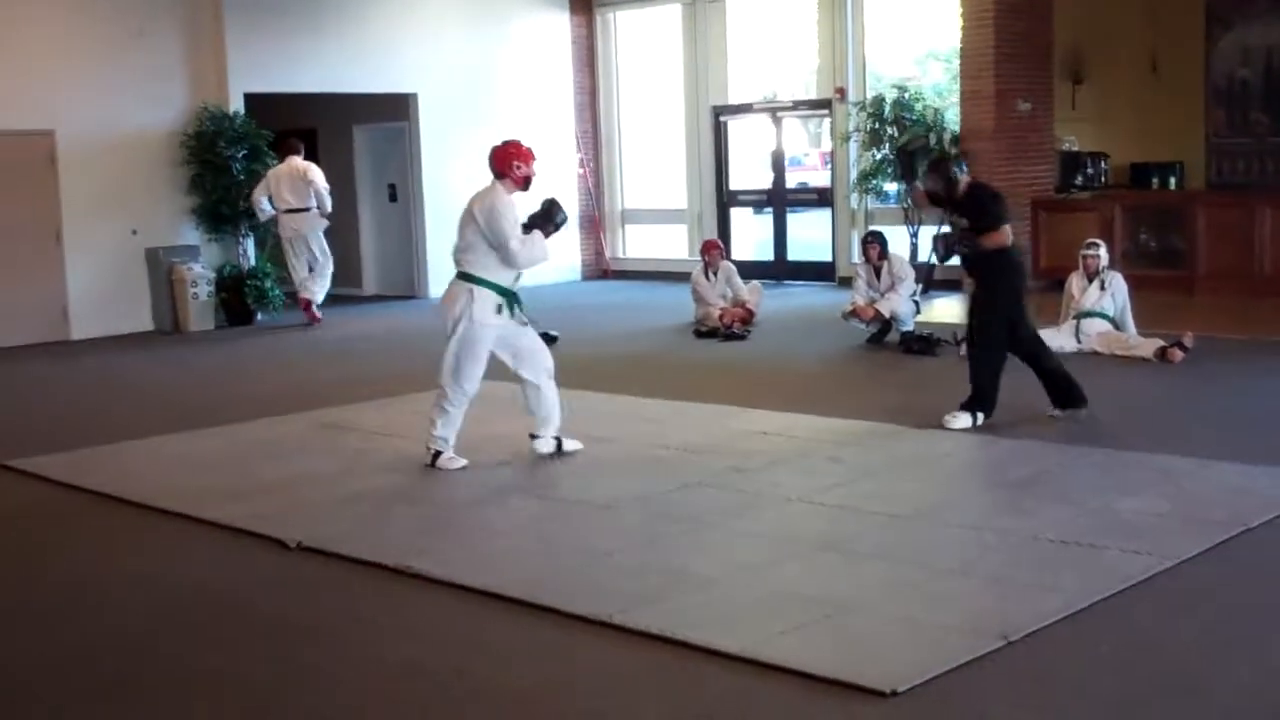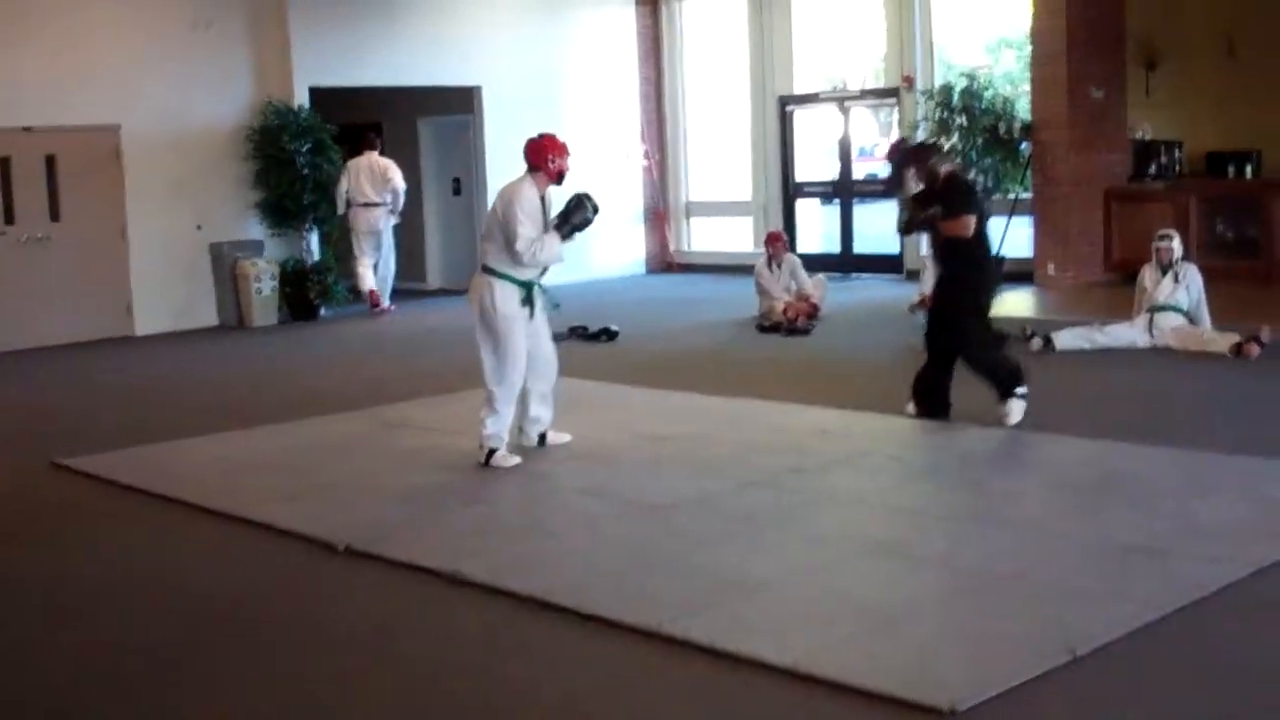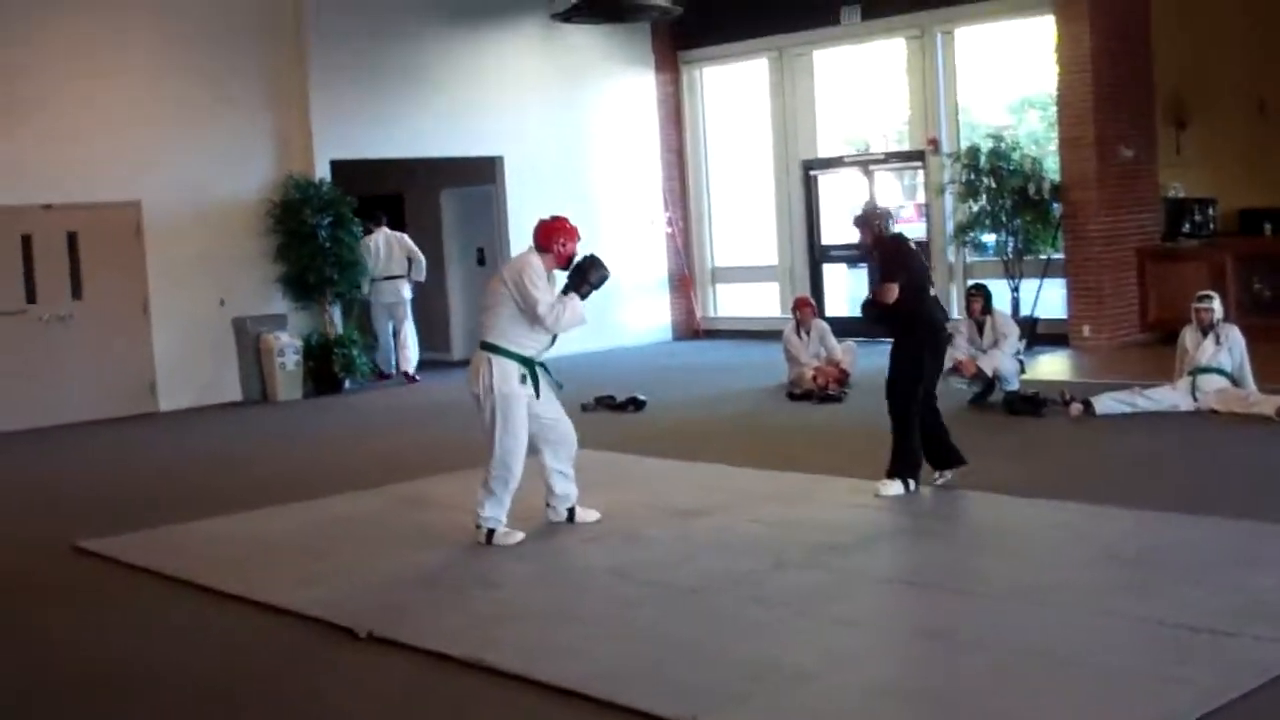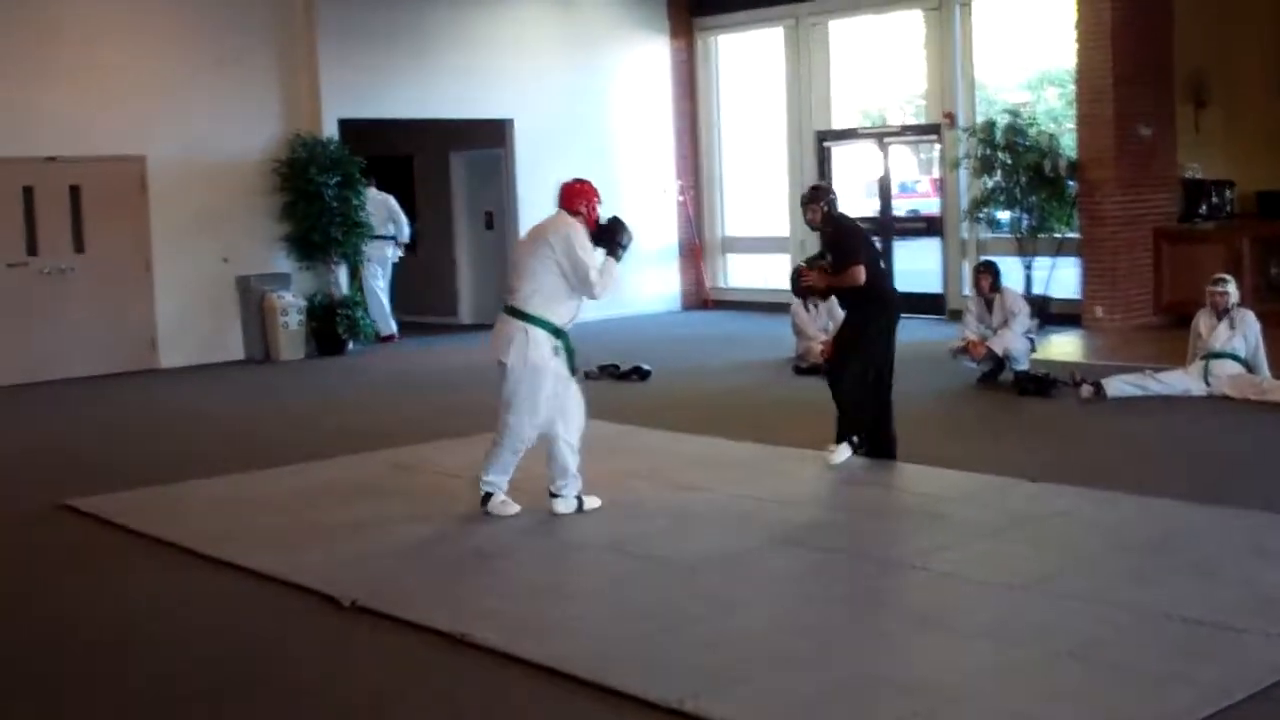
dt=0.5s
person 1, frame 1
left shoulder: (495, 199)
right shoulder: (497, 201)
right elbow: (519, 255)
left wrist: (532, 228)
right wrist: (545, 229)
left hip: (497, 301)
right hip: (476, 301)
left knee: (537, 361)
right knee: (463, 379)
left ankle: (546, 437)
right ankle: (439, 447)
person 1, frame 2
left shoulder: (537, 194)
right shoulder: (519, 196)
right elbow: (527, 253)
left wrist: (565, 222)
right wrist: (565, 229)
left hip: (524, 291)
right hip: (501, 291)
left knee: (543, 363)
right knee: (508, 371)
left ankle: (533, 429)
right ankle: (492, 444)
person 1, frame 3
left shoulder: (536, 269)
right shoulder: (527, 267)
left elbow: (547, 316)
right elbow: (552, 318)
left wrist: (573, 289)
right wrist: (582, 290)
left hip: (526, 369)
right hip: (501, 370)
left knee: (560, 435)
right knee: (509, 453)
left ankle: (562, 505)
right ankle: (490, 524)
person 1, frame 4
left shoulder: (550, 230)
right shoulder: (569, 230)
right elbow: (594, 286)
left wrist: (594, 248)
right wrist: (614, 253)
left hip: (542, 337)
right hip: (530, 339)
left knee: (568, 414)
right knee: (523, 422)
left ankle: (566, 493)
right ankle: (490, 488)
person 2, frame 1
left shoulder: (984, 198)
right shoulder: (954, 195)
left elbow: (1003, 238)
right elbow: (919, 200)
left wrist: (962, 242)
left hip: (1002, 277)
right hip: (988, 278)
left knee: (983, 341)
right knee: (1022, 340)
left ankle: (978, 407)
right ankle: (1068, 396)
person 2, frame 2
left shoulder: (959, 188)
right shoulder: (936, 188)
left elbow: (965, 229)
right elbow: (912, 207)
left wrist: (927, 223)
right wrist: (898, 178)
left hip: (973, 274)
right hip: (953, 273)
left knee: (969, 338)
right knee: (939, 337)
left ankle: (1013, 386)
right ankle: (931, 402)
person 2, frame 3
left shoulder: (892, 251)
right shoulder: (896, 249)
left elbow: (888, 295)
left wrist: (872, 301)
right wrist: (878, 306)
left hip: (920, 335)
right hip: (922, 332)
left knee: (904, 403)
right knee: (919, 400)
left ankle: (904, 475)
right ankle: (947, 460)
person 2, frame 4
left shoulder: (847, 232)
right shoulder: (830, 234)
left elbow: (857, 277)
right elbow: (835, 272)
left wrist: (825, 281)
right wrist: (815, 277)
left hip: (876, 309)
right hip: (866, 308)
left knee: (842, 368)
right knee: (874, 376)
left ankle: (851, 434)
right ankle: (879, 444)
person 3, frame 1
left shoulder: (1113, 279)
right shoulder: (1073, 279)
left elbow: (1123, 313)
right elbow: (1066, 309)
left wrist: (1134, 340)
right wrist: (1061, 331)
left hip: (1102, 332)
right hip: (1072, 330)
left knee: (1126, 343)
left ankle: (1165, 352)
person 3, frame 2
left shoulder: (1189, 271)
right shoulder: (1147, 271)
left elbow: (1198, 305)
left wrist: (1206, 335)
right wrist: (1133, 329)
left hip: (1175, 327)
right hip: (1145, 325)
left knee: (1200, 338)
right knee: (1101, 334)
left ankle: (1241, 346)
right ankle: (1047, 341)
person 3, frame 3
left shoulder: (1231, 333)
right shoulder: (1187, 333)
left elbow: (1241, 367)
left wrist: (1251, 395)
right wrist: (1174, 391)
left hip: (1219, 389)
right hip: (1187, 388)
left knee: (1246, 400)
right knee: (1142, 397)
right ankle: (1085, 405)
person 3, frame 4
left shoulder: (1244, 318)
right shoulder: (1202, 317)
left elbow: (1255, 352)
left wrist: (1264, 380)
right wrist: (1188, 374)
left hip: (1232, 375)
right hip: (1200, 372)
left knee: (1261, 387)
right knee: (1153, 381)
right ankle: (1098, 388)
person 4, frame 1
left shoulder: (273, 173)
right shoulder: (308, 167)
left elbow: (257, 196)
right elbow: (320, 187)
left wrist: (271, 214)
right wrist: (325, 208)
left hip: (286, 223)
right hip: (308, 220)
left knee: (298, 269)
right knee: (323, 263)
left ankle: (311, 313)
right ankle: (308, 298)
person 4, frame 2
left shoulder: (352, 165)
right shoulder: (387, 164)
left elbow: (341, 190)
right elbow: (398, 188)
left wrist: (344, 211)
right wrist: (396, 208)
left hip: (359, 216)
right hip: (381, 215)
left knee: (363, 259)
right knee: (385, 259)
left ankle: (371, 291)
right ankle: (383, 302)
person 4, frame 3
left shoulder: (368, 241)
right shoulder: (401, 237)
left elbow: (366, 267)
right elbow: (419, 258)
left wrist: (365, 290)
right wrist: (415, 278)
left hip: (379, 289)
right hip: (400, 287)
left knee: (383, 332)
right knee: (406, 329)
left ankle: (387, 369)
right ankle: (408, 368)
person 4, frame 4
right shoulder: (387, 198)
right elbow: (401, 220)
right wrist: (401, 241)
left hip: (369, 248)
right hip: (387, 247)
left knee: (375, 290)
right knee: (383, 289)
left ankle: (387, 331)
right ankle: (386, 328)
